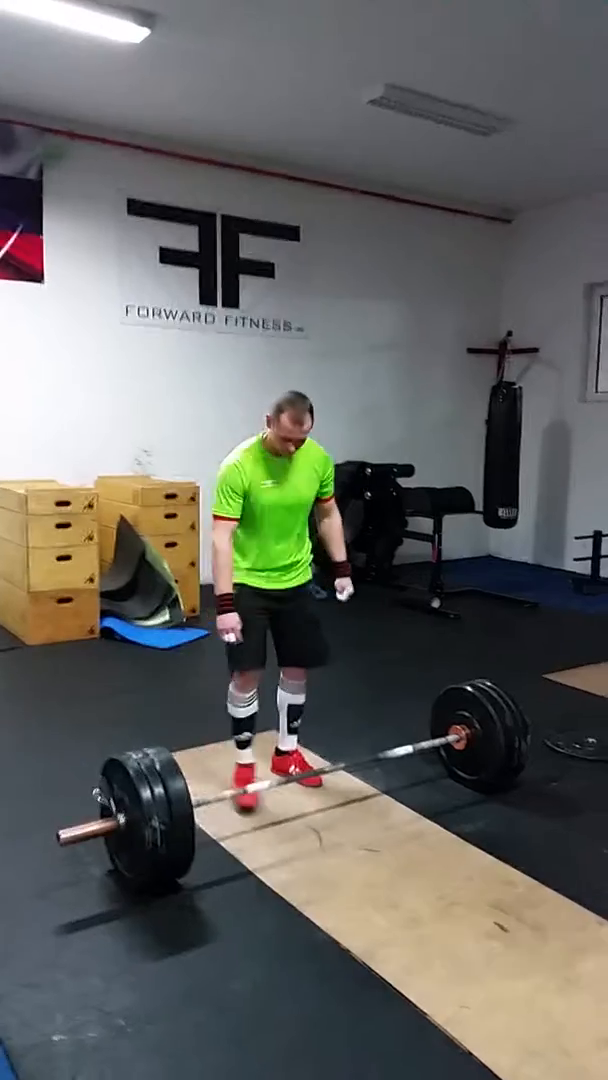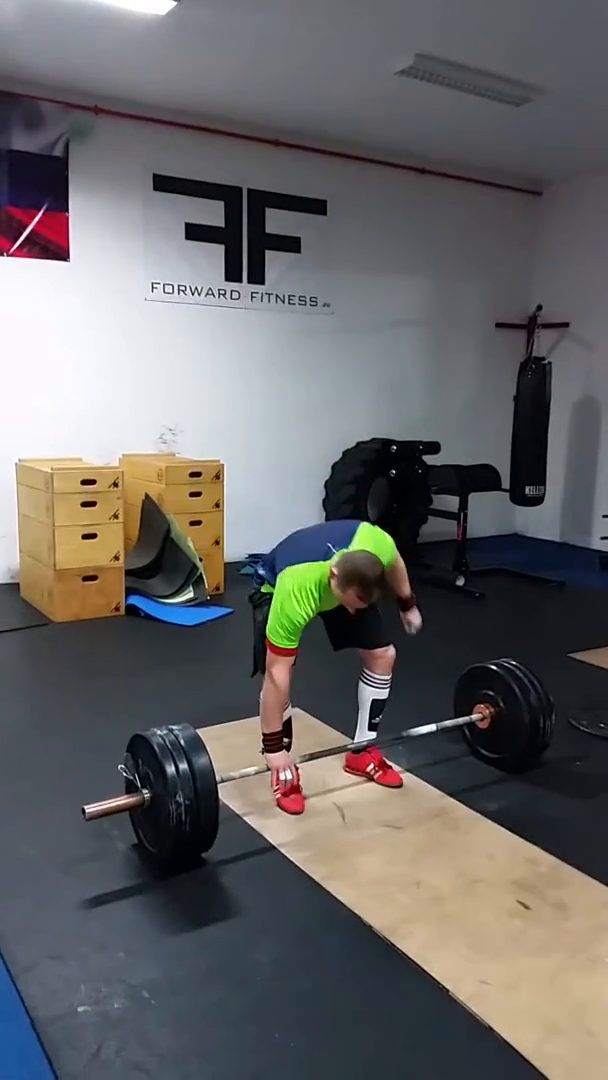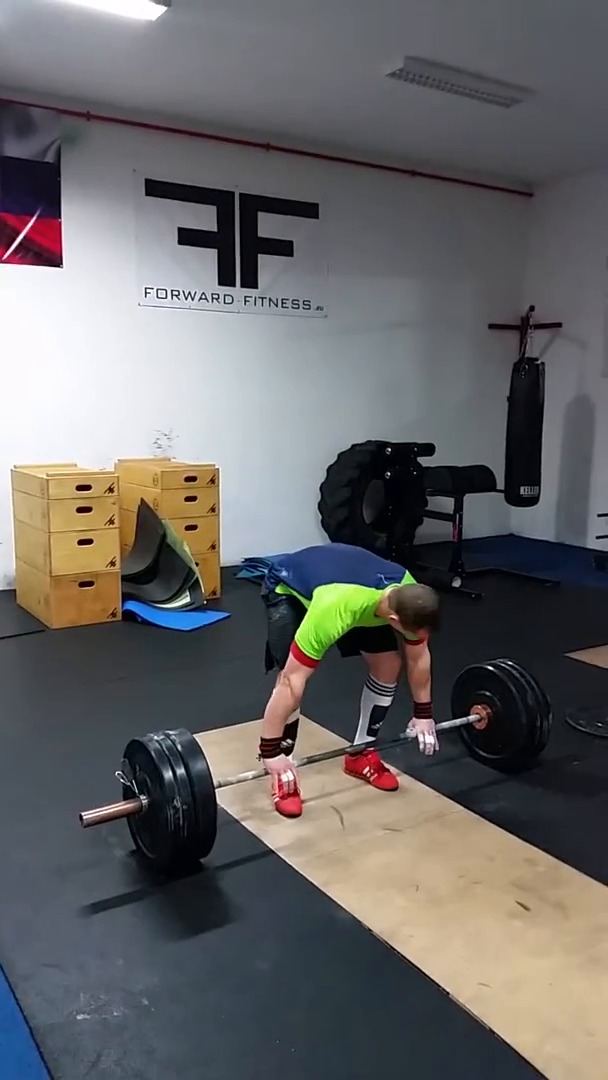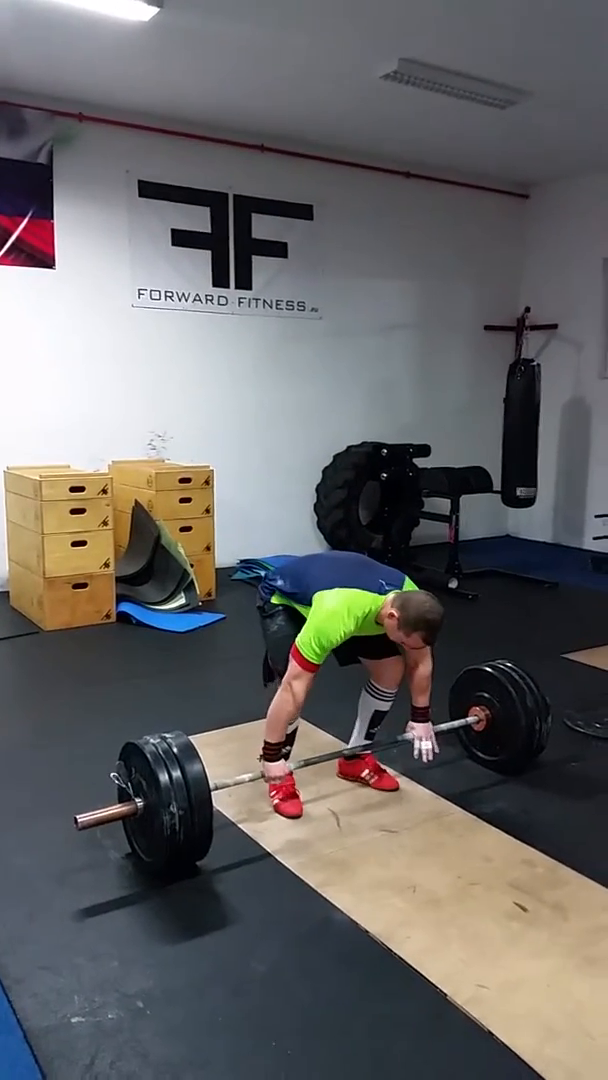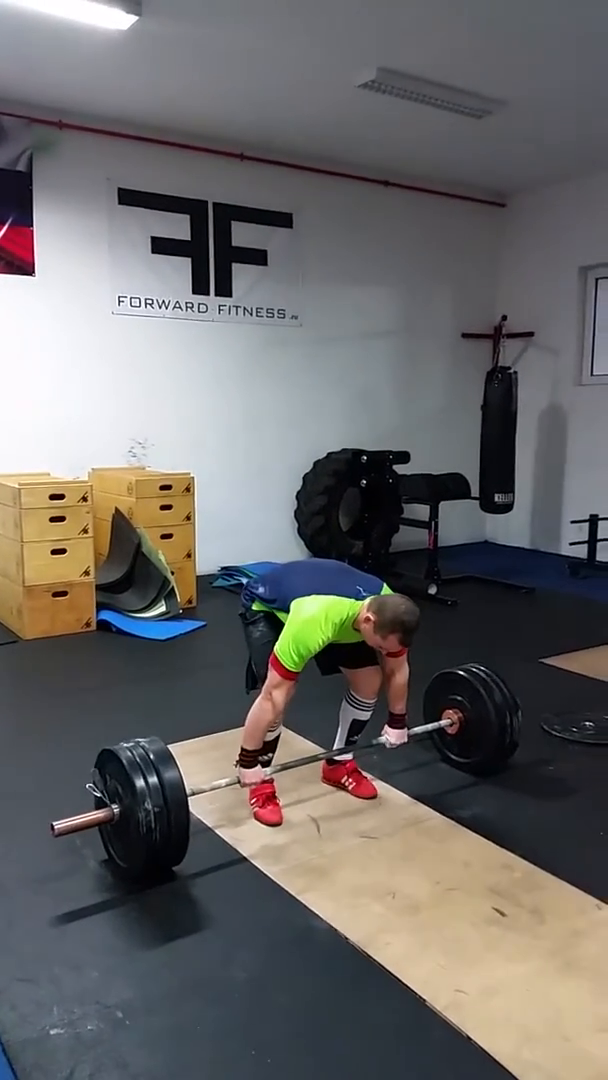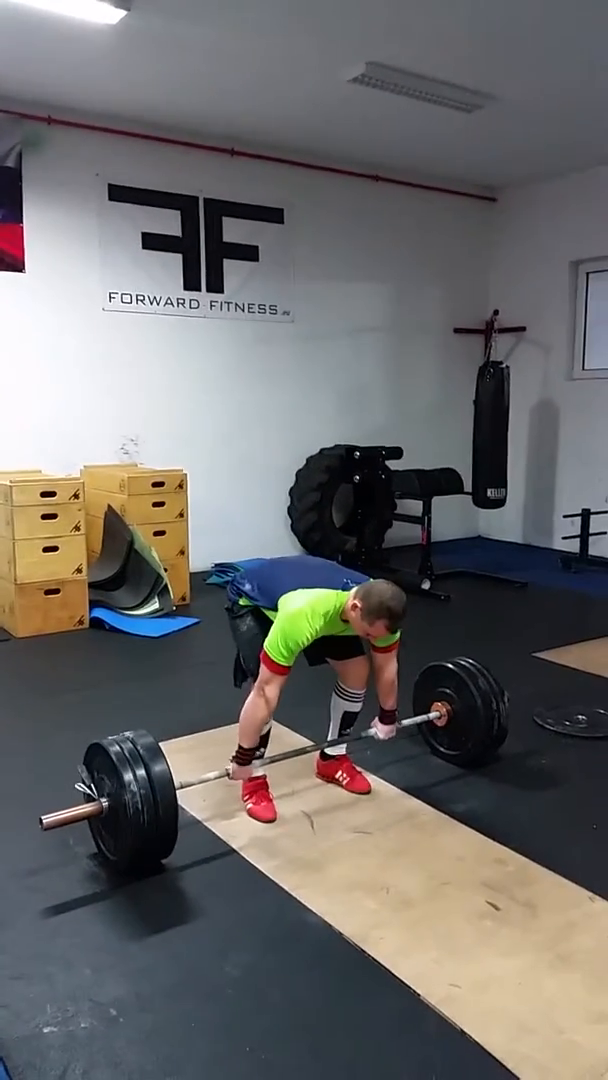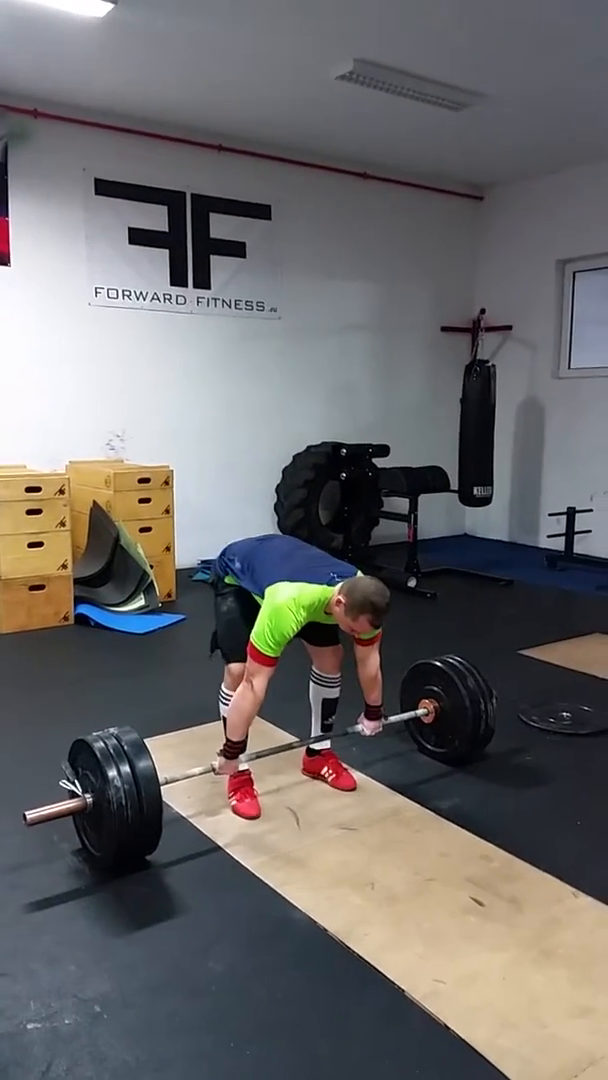
dt=0.7s
person 1, frame 1
left shoulder: (319, 459)
right shoulder: (239, 466)
left elbow: (328, 513)
right elbow: (222, 538)
left wrist: (341, 566)
right wrist: (225, 603)
left hip: (296, 581)
right hip: (247, 584)
left knee: (297, 670)
right knee: (247, 674)
left ankle: (286, 750)
right ankle: (244, 761)
person 1, frame 2
left shoulder: (376, 546)
right shoulder: (293, 594)
left elbow: (396, 567)
right elbow: (277, 675)
left wrist: (407, 604)
right wrist: (273, 746)
right hip: (275, 584)
left knee: (382, 654)
right knee: (278, 672)
left ankle: (362, 752)
right ankle: (284, 769)
person 1, frame 3
left shoulder: (410, 599)
right shoulder: (335, 608)
left elbow: (418, 658)
right elbow: (293, 681)
left wrist: (423, 713)
right wrist: (270, 751)
right hip: (287, 587)
left knee: (388, 663)
right knee: (289, 673)
left ankle: (361, 754)
right ankle: (284, 770)
person 1, frame 4
left shoulder: (412, 604)
right shoulder: (336, 614)
left elbow: (420, 662)
right elbow: (293, 686)
left wrist: (421, 718)
right wrist: (271, 756)
right hip: (283, 598)
left knee: (391, 669)
right knee: (296, 685)
left ankle: (355, 758)
right ankle: (280, 777)
person 1, frame 5
left shoulder: (389, 613)
right shoulder: (312, 621)
left elbow: (397, 670)
right elbow: (273, 695)
left wrist: (397, 722)
right wrist: (247, 761)
right hip: (266, 606)
left knee: (369, 679)
right knee: (281, 692)
left ankle: (338, 764)
right ankle: (260, 783)
person 1, frame 6
left shoulder: (379, 606)
right shoulder: (303, 614)
left elbow: (386, 666)
right elbow: (267, 693)
left wrist: (388, 717)
right wrist: (243, 759)
right hip: (252, 600)
left knee: (357, 669)
right knee: (266, 686)
left ankle: (332, 758)
right ankle: (254, 779)
person 1, frame 7
left shoulder: (362, 599)
right shoulder: (287, 605)
left elbow: (369, 662)
right elbow: (254, 684)
left wrist: (373, 713)
right wrist: (230, 753)
left hip: (288, 558)
right hip: (237, 574)
left knee: (329, 658)
right knee: (238, 671)
left ankle: (318, 754)
right ankle: (238, 773)
